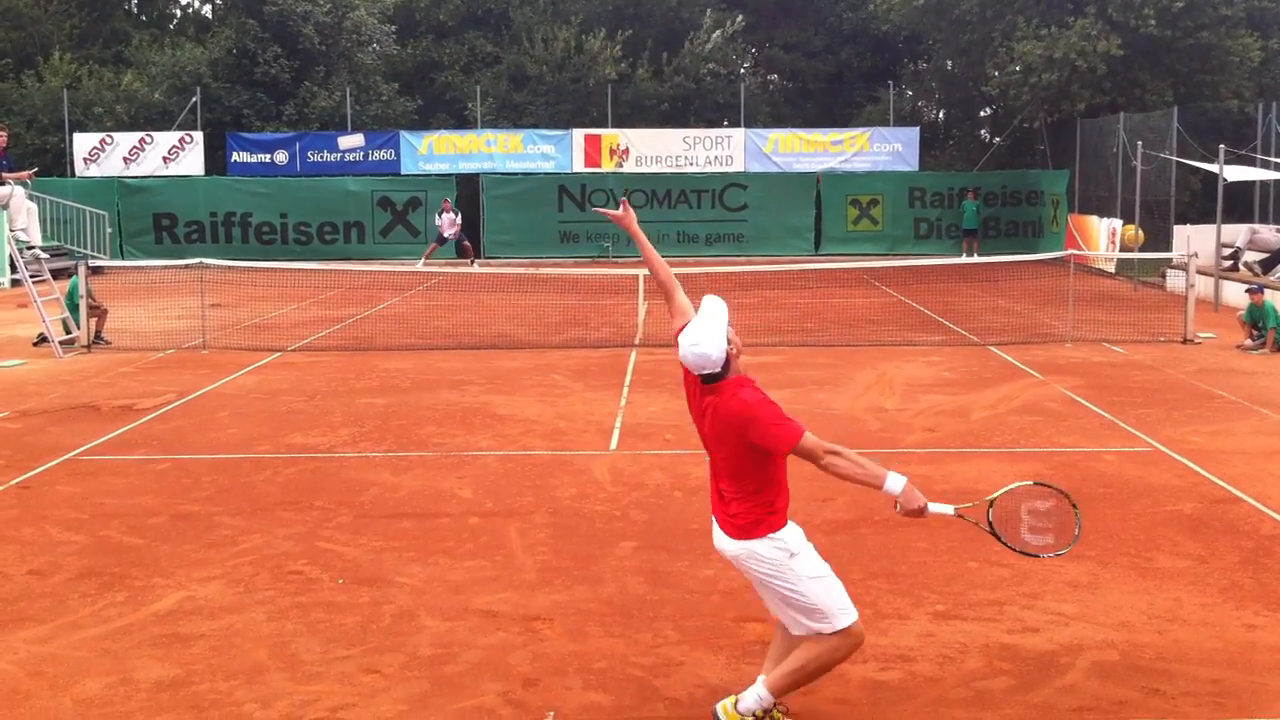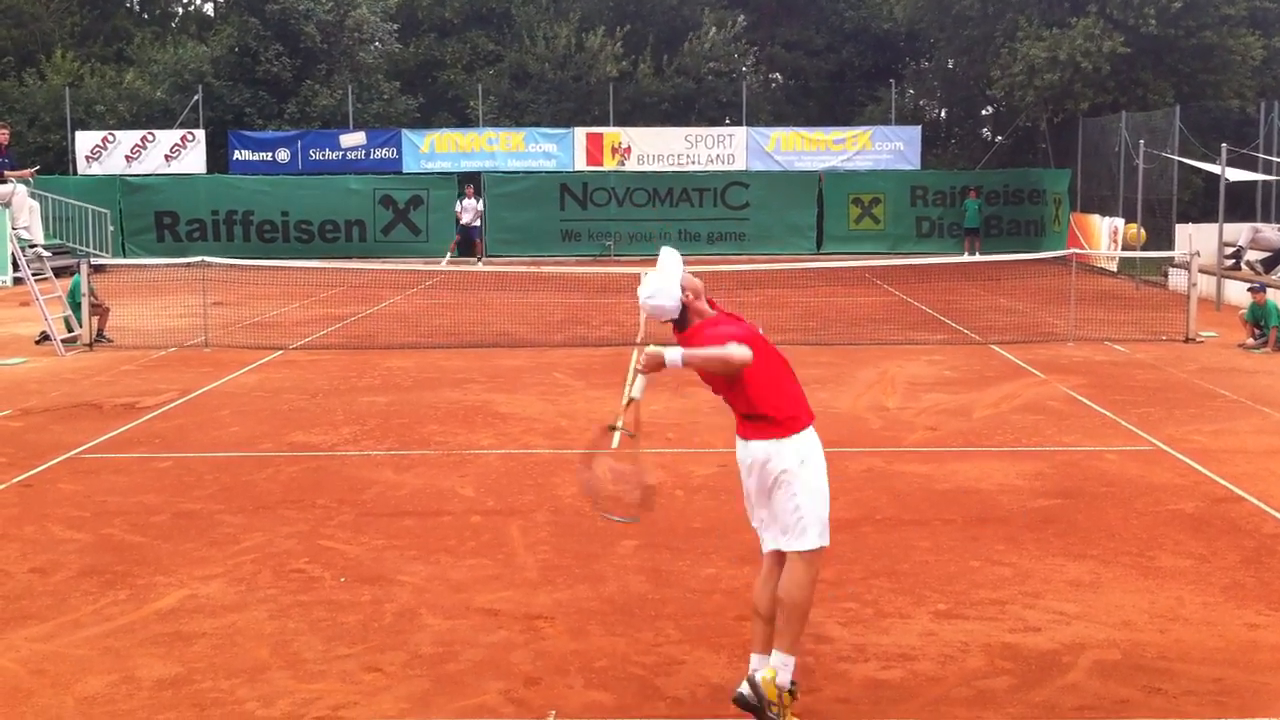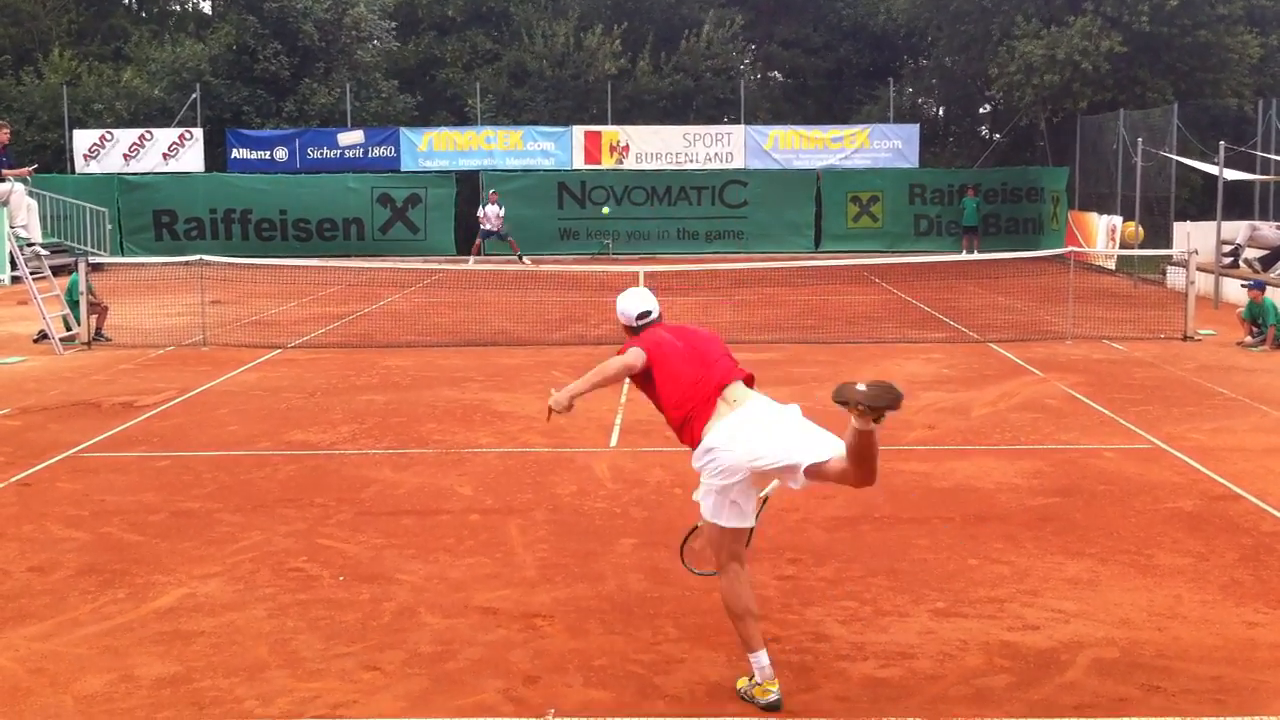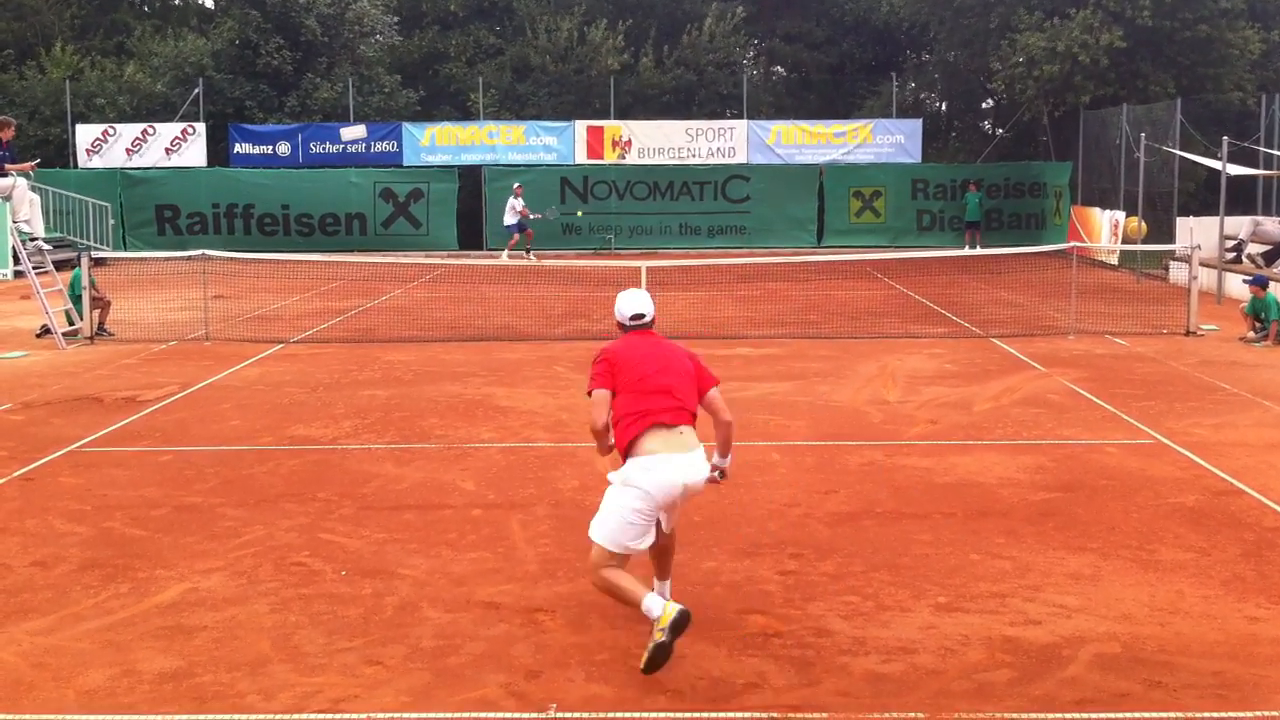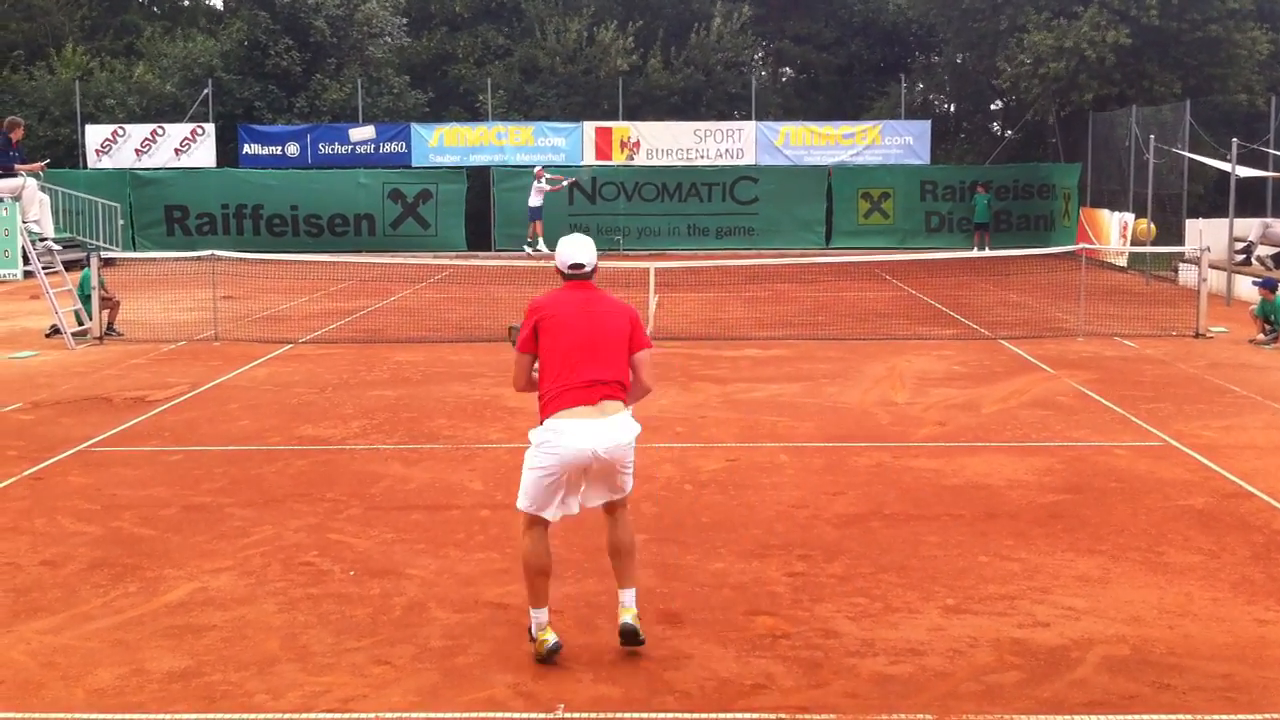
dt=0.4s
person 1, frame 1
left shoulder: (693, 369)
right shoulder: (747, 406)
left elbow: (673, 292)
right elbow: (823, 455)
left wrist: (634, 231)
right wrist: (895, 484)
left hip: (731, 527)
right hip: (763, 538)
left knee: (800, 623)
right knee: (844, 635)
person 1, frame 2
left shoulder: (695, 324)
right shoulder: (710, 335)
right elbow: (737, 356)
left hip: (758, 444)
right hip: (787, 446)
left knee: (777, 557)
right knee: (802, 559)
left ankle: (761, 675)
right ankle: (774, 680)
person 1, frame 3
left shoulder: (642, 347)
right shoulder: (702, 334)
left elbow: (629, 360)
left wrist: (568, 394)
left hip: (722, 448)
right hip: (765, 416)
left knee: (730, 565)
right knee: (857, 473)
left ankle: (764, 682)
right ankle: (862, 412)
person 1, frame 4
left shoulder: (608, 356)
right shoulder: (687, 357)
left elbow: (599, 423)
right elbow: (725, 419)
left wrist: (602, 445)
right wrist: (720, 461)
left hip: (646, 468)
right hip: (689, 460)
left knee: (602, 570)
right knee: (661, 515)
left ankle: (662, 612)
right ankle: (663, 599)
person 1, frame 5
left shoulder: (540, 307)
right shoulder: (624, 311)
left elbow: (520, 382)
right elbow: (645, 383)
left hip: (561, 433)
right hip: (615, 428)
left knee: (534, 527)
right knee: (616, 512)
left ankle: (542, 630)
right ankle: (628, 613)
